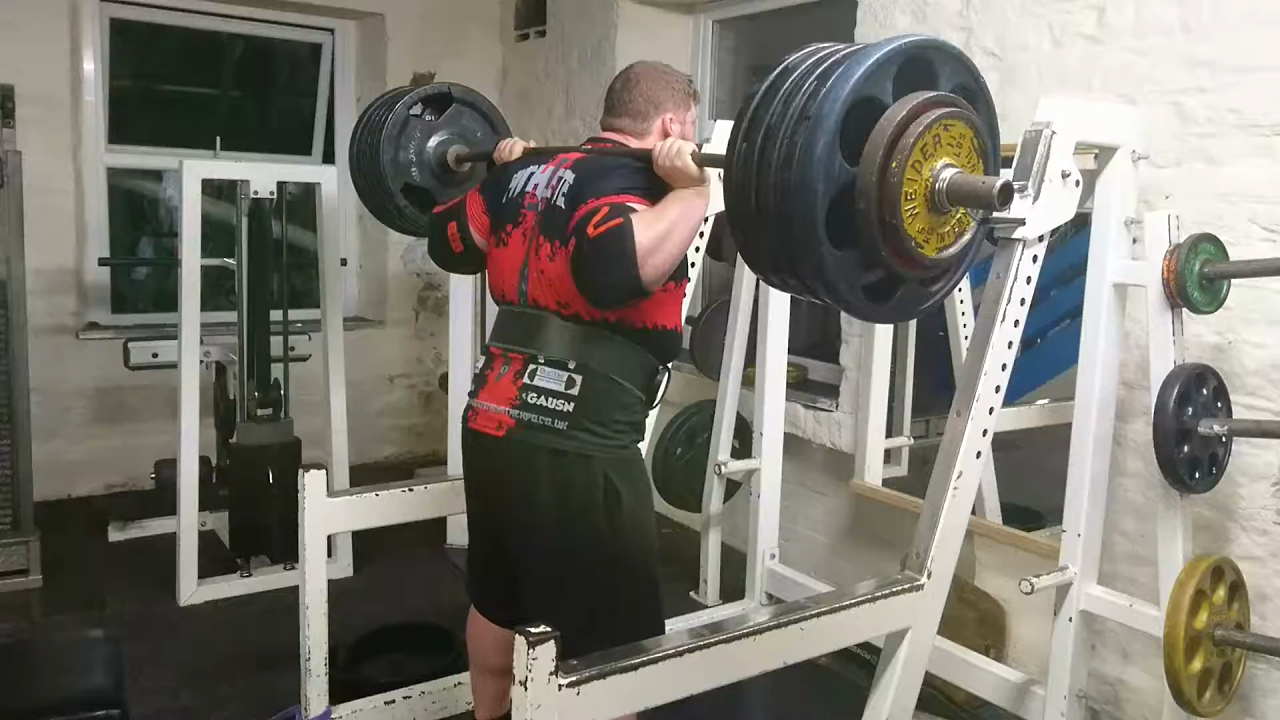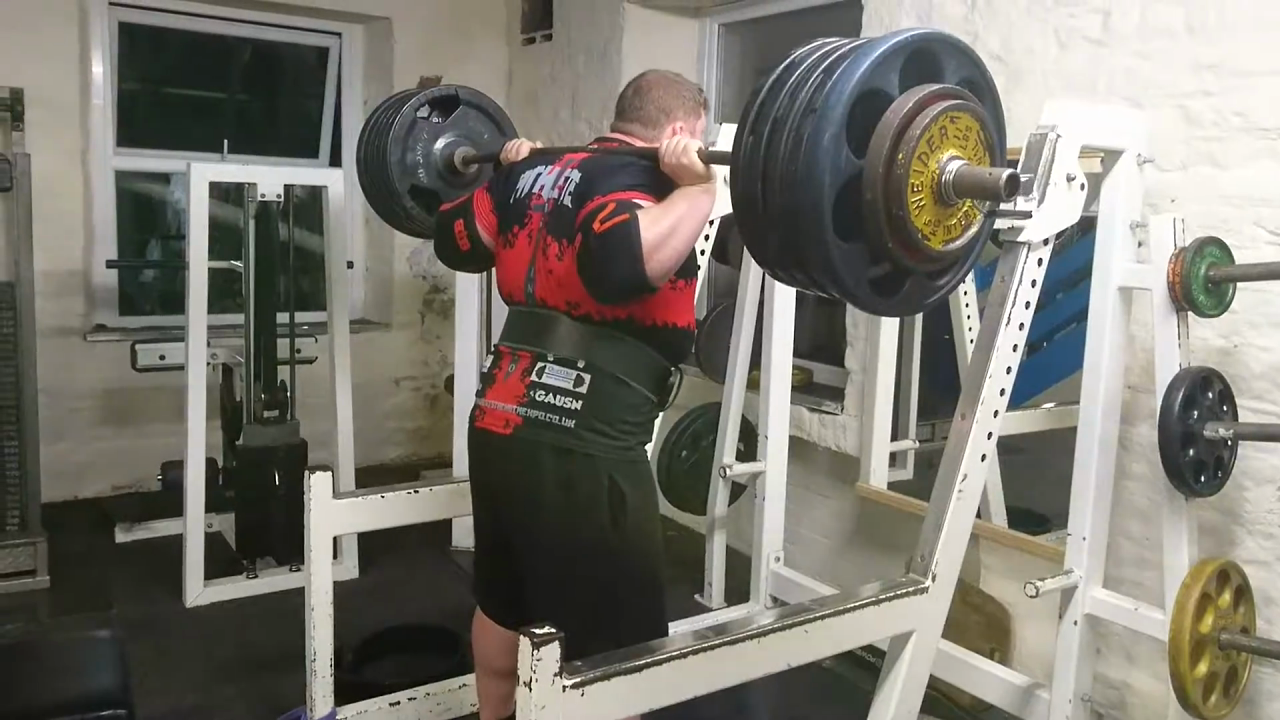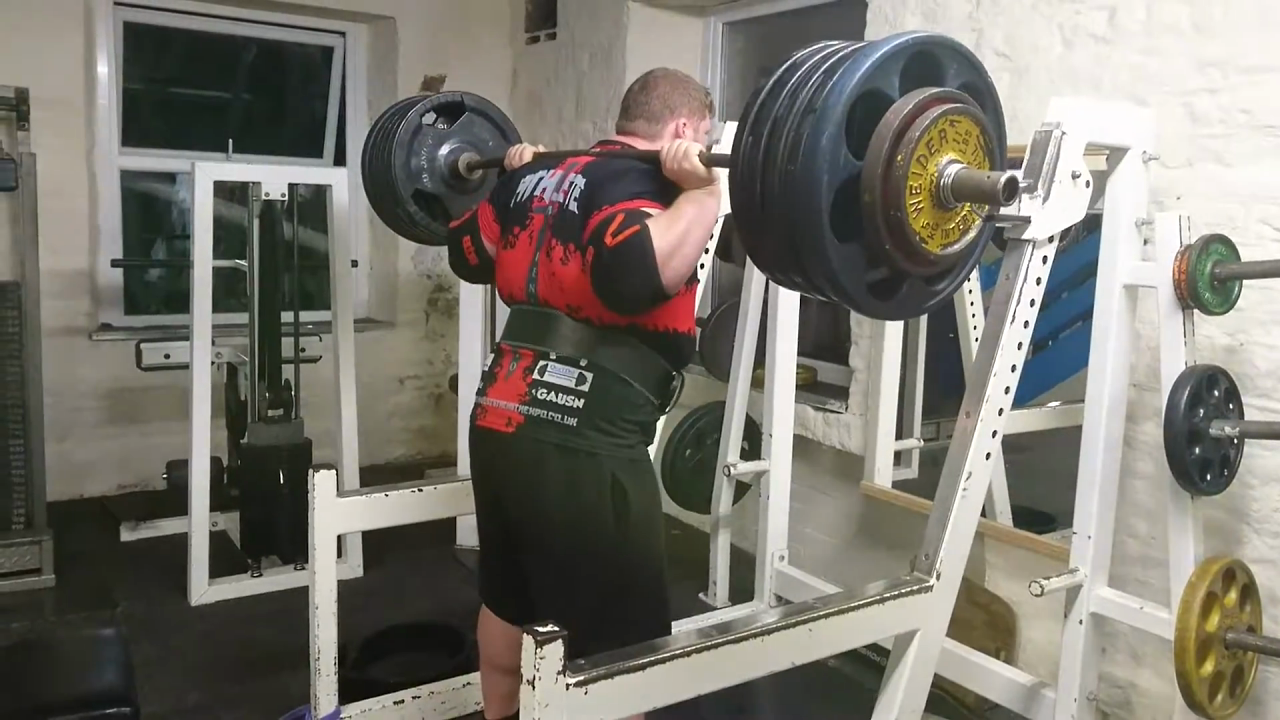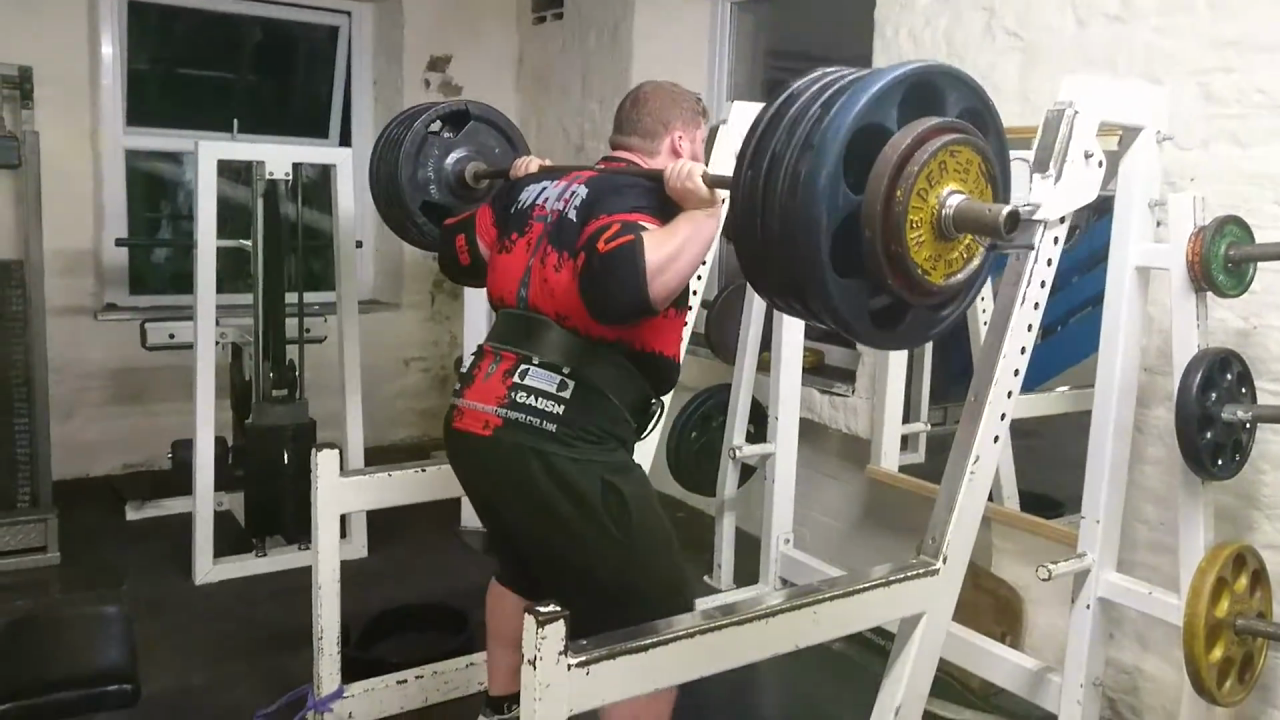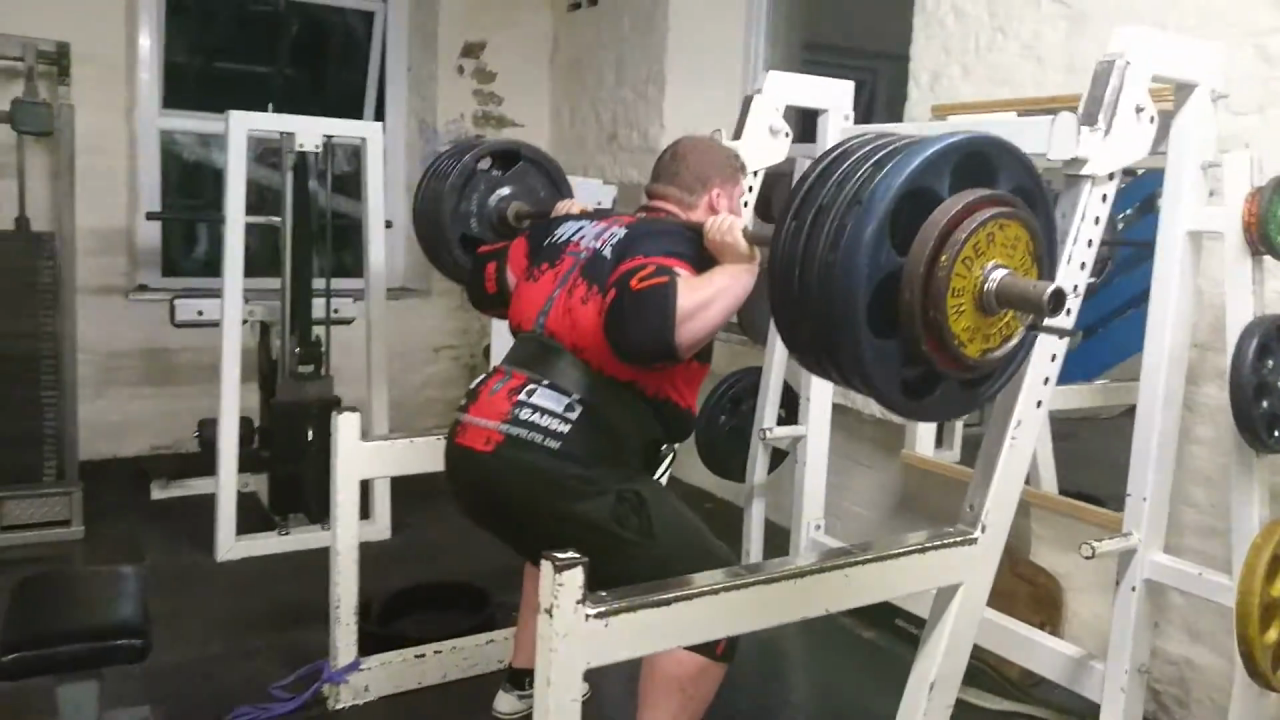
dt=0.5s
person 1, frame 1
left shoulder: (528, 173)
right shoulder: (626, 182)
left elbow: (449, 240)
right elbow: (617, 270)
right wrist: (692, 189)
left hip: (494, 424)
right hip: (573, 449)
left knee: (499, 600)
right knee: (608, 646)
person 1, frame 2
left shoulder: (539, 173)
right shoulder: (637, 179)
left elbow: (454, 238)
right elbow: (622, 263)
right wrist: (697, 186)
left hip: (501, 424)
right hip: (580, 447)
left knee: (504, 602)
right knee: (613, 647)
person 1, frame 3
left shoulder: (536, 177)
right shoulder: (638, 184)
left elbow: (467, 253)
right elbow: (636, 276)
right wrist: (701, 191)
left hip: (499, 424)
right hip: (580, 448)
left knee: (509, 600)
right knee: (617, 647)
person 1, frame 4
left shoulder: (542, 187)
right shoulder: (640, 199)
left elbow: (457, 254)
right elbow: (622, 286)
right wrist: (702, 211)
left hip: (479, 423)
right hip: (559, 447)
left knee: (526, 570)
right knee: (650, 629)
person 1, frame 5
left shoulder: (574, 229)
right shoulder: (678, 249)
left elbow: (485, 283)
right elbow: (649, 330)
right wrist: (738, 267)
left hip: (477, 449)
right hip: (551, 468)
left knee: (568, 539)
